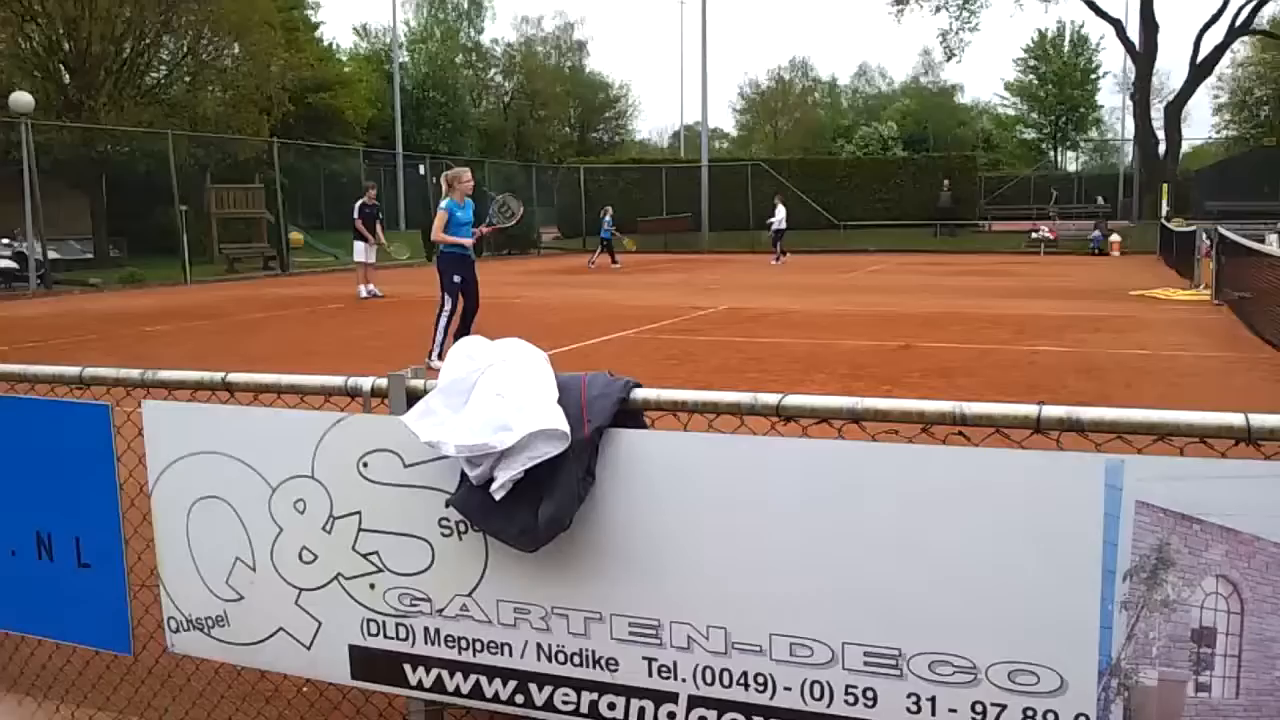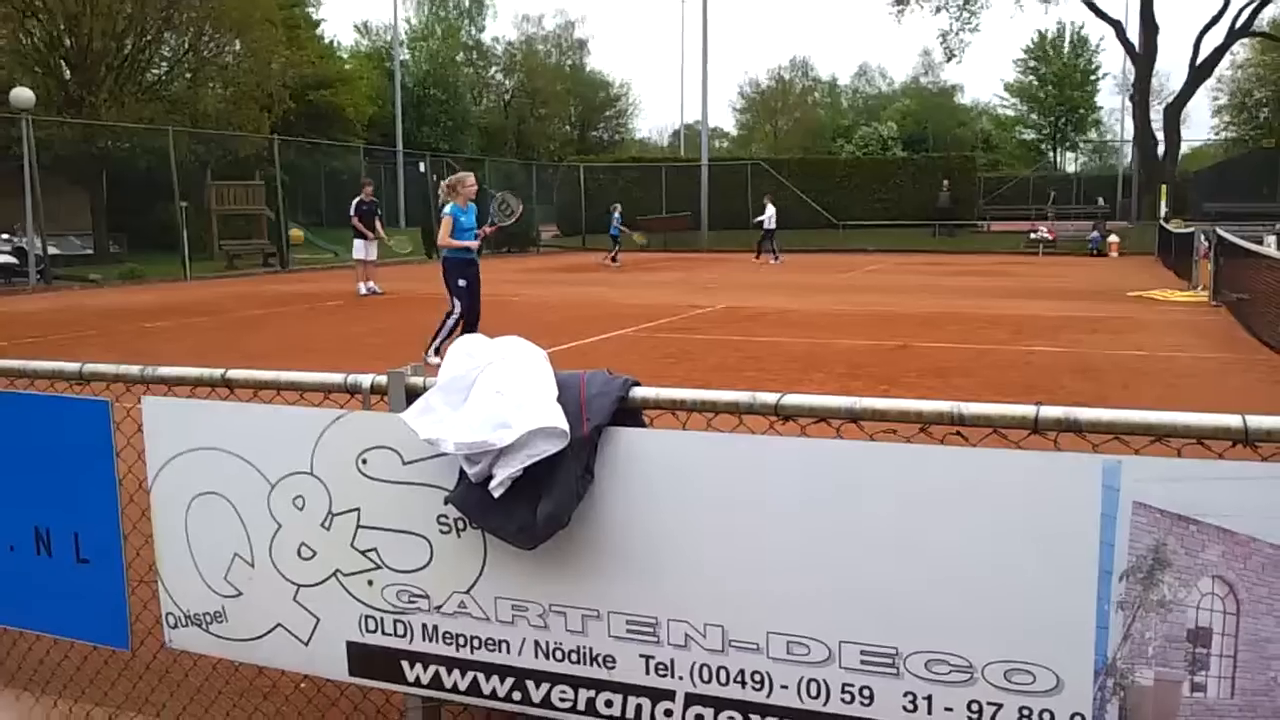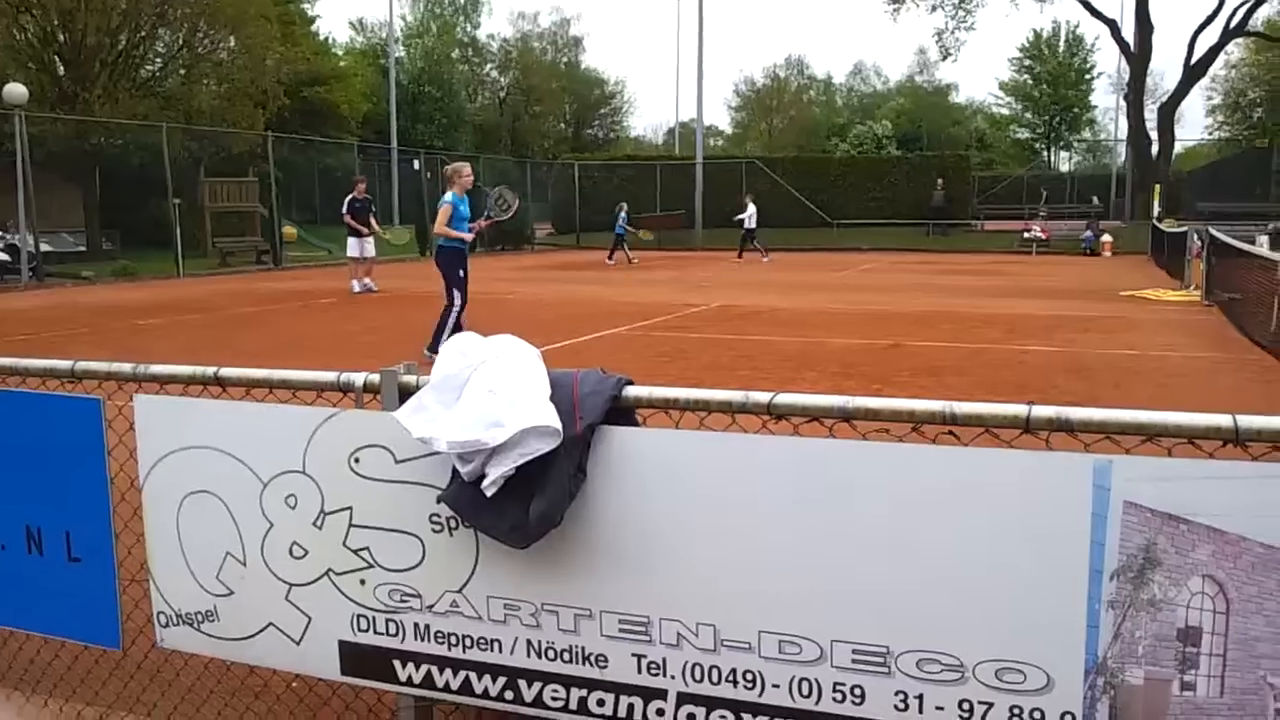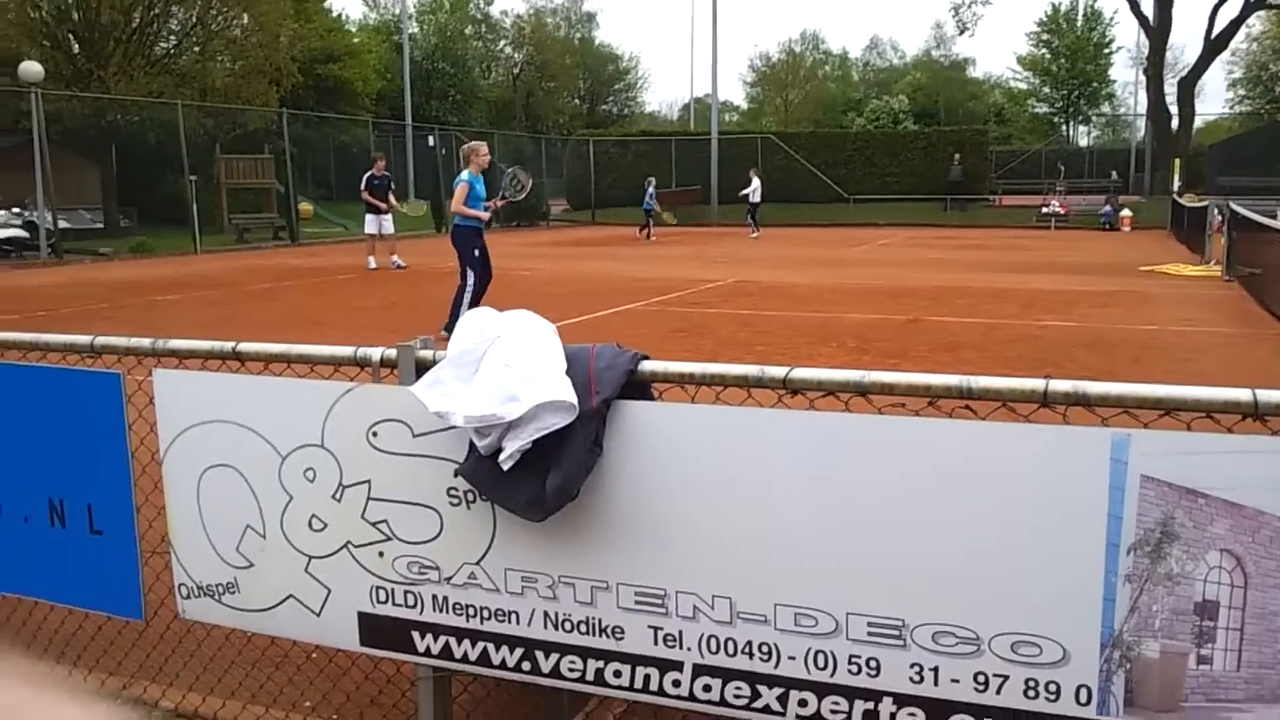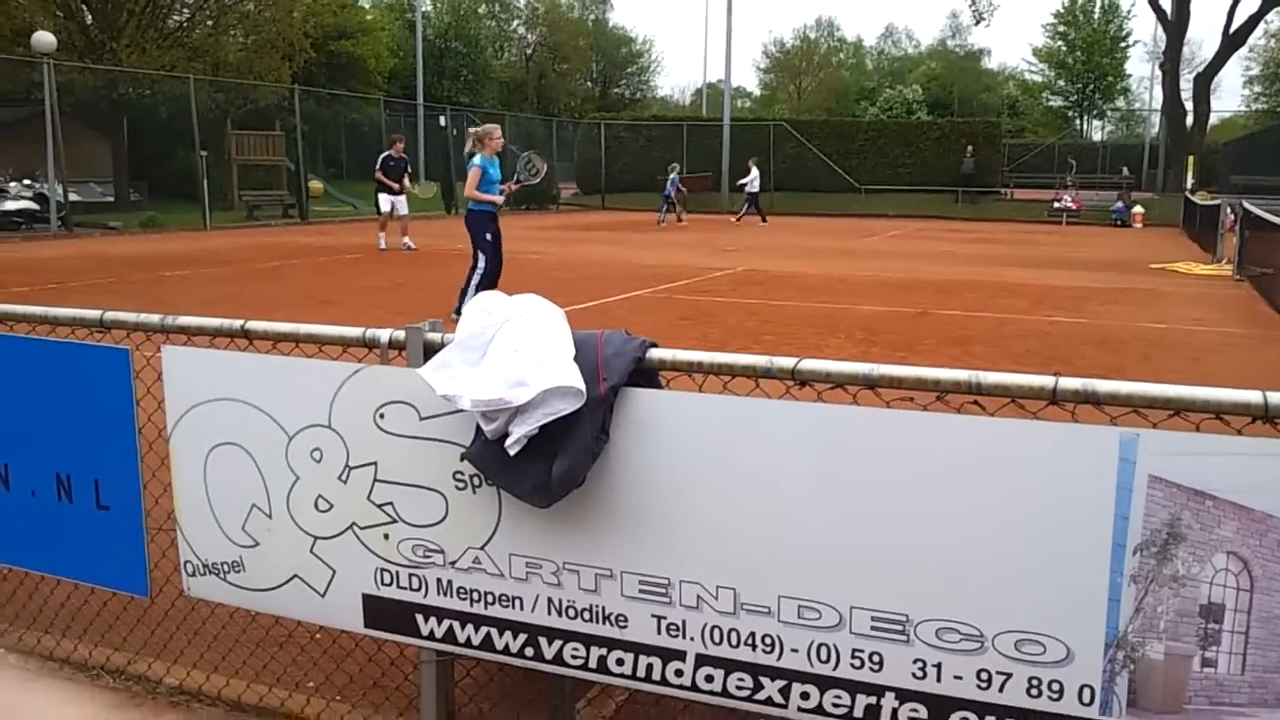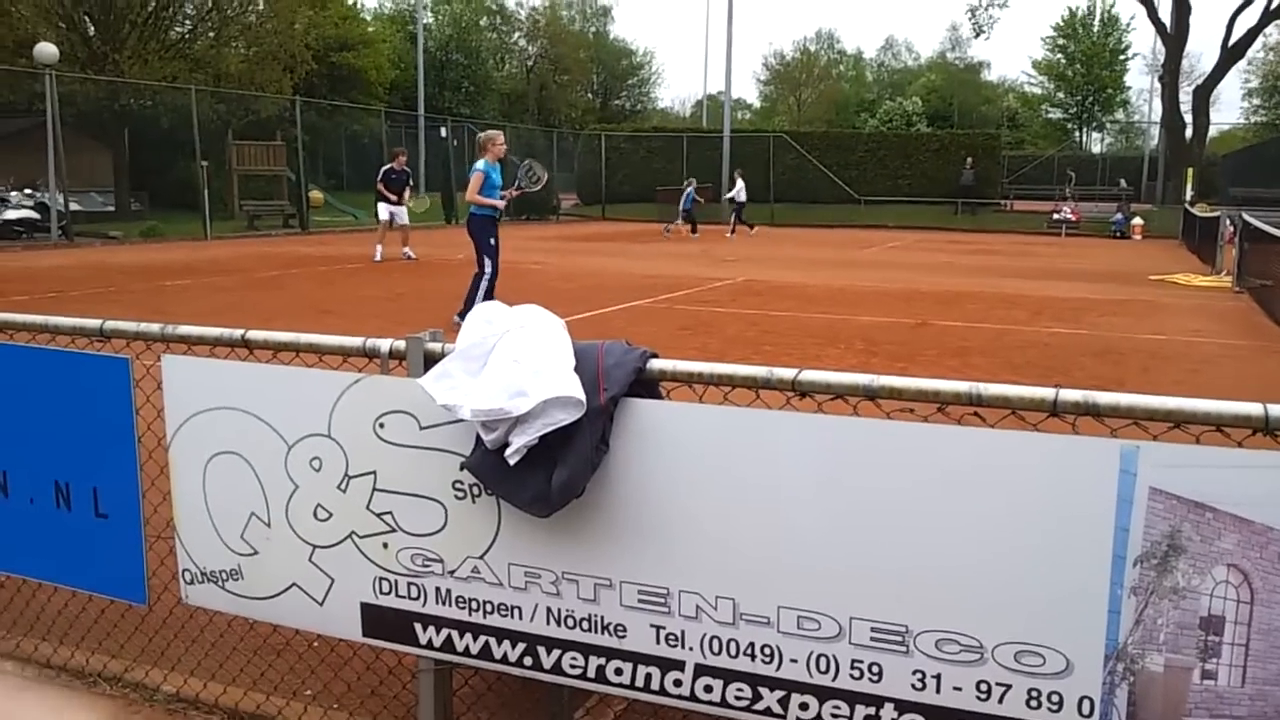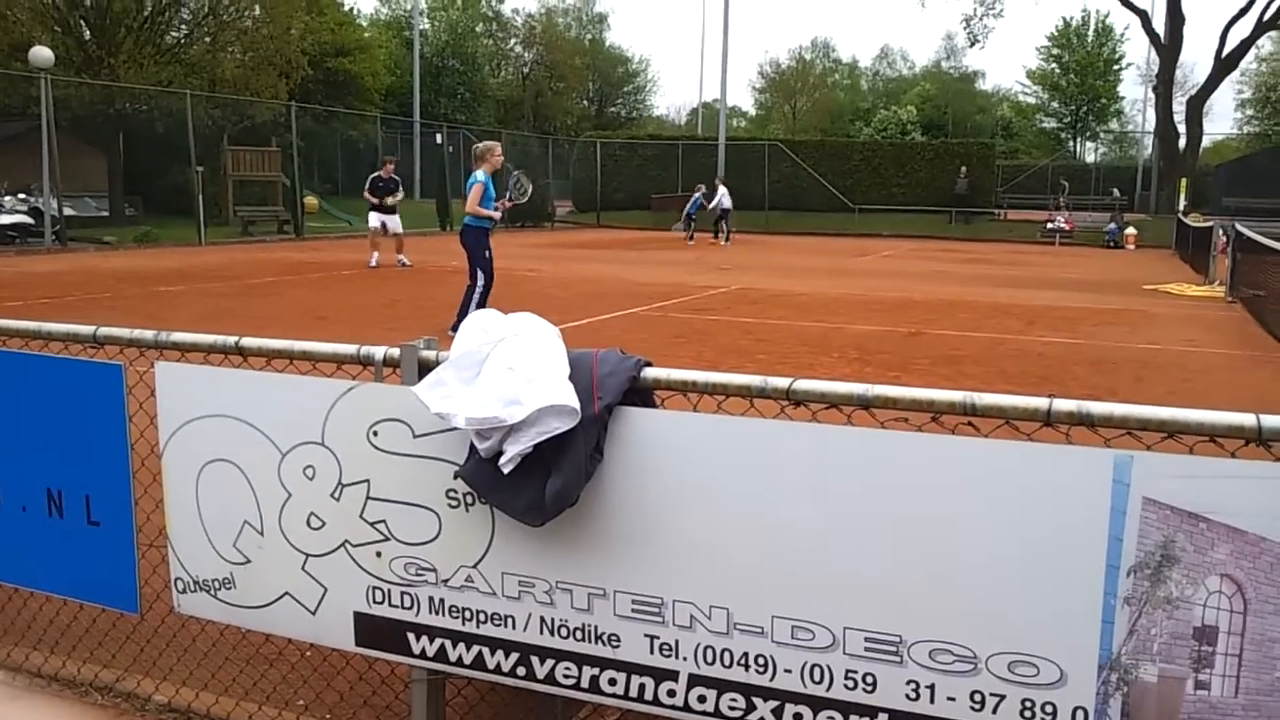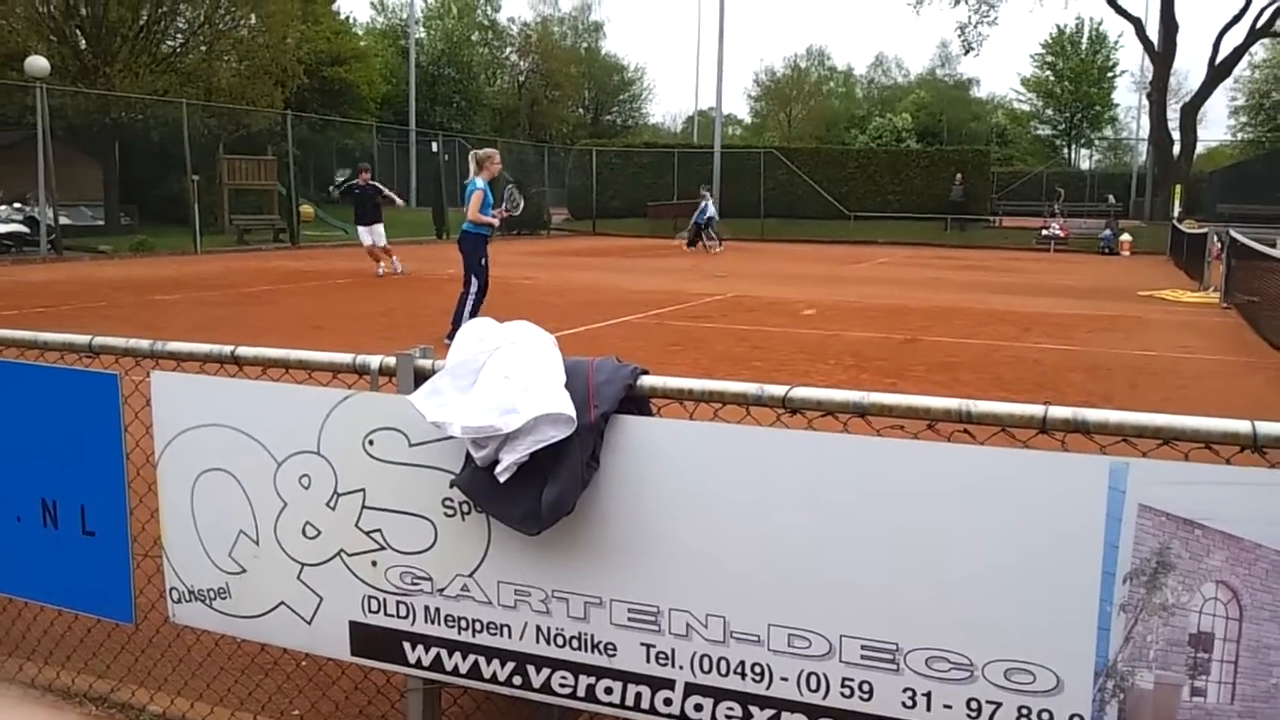
dt=0.2s
person 1, frame 1
left shoulder: (469, 204)
right shoulder: (446, 206)
right elbow: (435, 236)
left wrist: (478, 232)
right wrist: (461, 240)
left hip: (466, 259)
right hip: (449, 260)
left knee: (472, 305)
right knee: (449, 307)
right ankle: (434, 356)
person 1, frame 2
left shoulder: (472, 208)
right shoulder: (450, 211)
right elbow: (442, 242)
left wrist: (480, 233)
right wrist: (468, 244)
left hip: (470, 263)
right hip: (454, 264)
left knee: (473, 310)
right knee: (458, 310)
right ankle: (432, 350)
person 1, frame 3
left shoulder: (464, 199)
right shoulder: (449, 199)
right elbow: (438, 229)
left wrist: (474, 226)
right wrist: (463, 235)
left hip: (459, 254)
right hip: (448, 254)
left knee: (460, 301)
right knee: (456, 301)
right ankle: (436, 348)
person 1, frame 4
left shoulder: (479, 178)
right shoulder: (466, 178)
right elbow: (455, 208)
left wrist: (490, 205)
right wrist: (480, 214)
left hip: (475, 232)
right hip: (464, 233)
left knee: (485, 276)
right knee: (470, 280)
right ankle: (453, 328)
person 1, frame 5
left shoulder: (495, 160)
right shoulder: (478, 162)
right elbow: (468, 193)
left wrist: (505, 188)
right wrist: (494, 198)
left hip: (491, 217)
right hip: (478, 217)
left knee: (495, 264)
right knee: (481, 264)
right ankle: (462, 310)
person 1, frame 6
left shoulder: (496, 166)
right shoulder: (481, 167)
right elbow: (470, 197)
left wrist: (505, 195)
right wrist: (495, 203)
left hip: (489, 222)
right hip: (480, 222)
left knee: (491, 270)
right knee: (486, 269)
right ankle: (466, 315)
person 1, frame 7
left shoulder: (486, 177)
right shoulder: (480, 178)
right elbow: (470, 208)
left wrist: (497, 205)
right wrist: (493, 214)
left hip: (480, 233)
right hip: (474, 233)
left knee: (486, 279)
right knee: (478, 281)
right ankle: (460, 327)
person 1, frame 8
left shoulder: (481, 184)
right shoulder: (479, 185)
right elbow: (472, 216)
left wrist: (493, 214)
right wrist: (492, 220)
left hip: (477, 240)
right hip: (472, 240)
left knee: (481, 286)
right knee: (472, 288)
right ankle: (455, 335)
